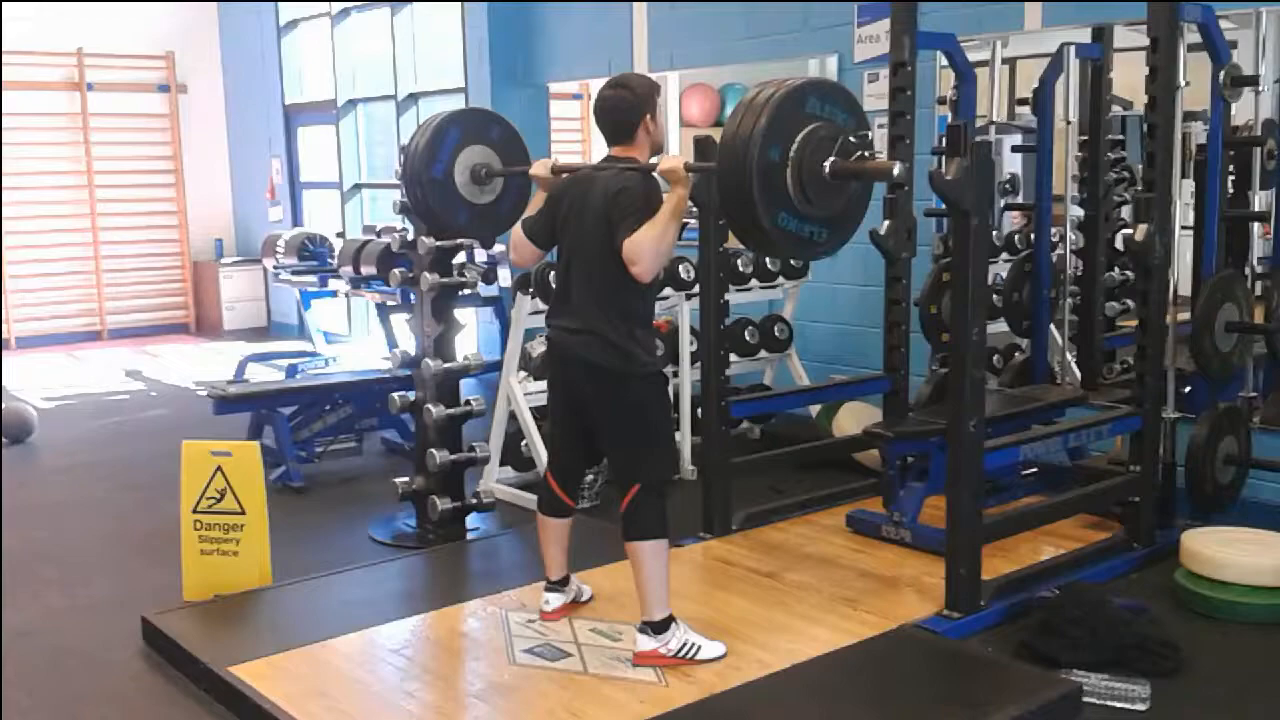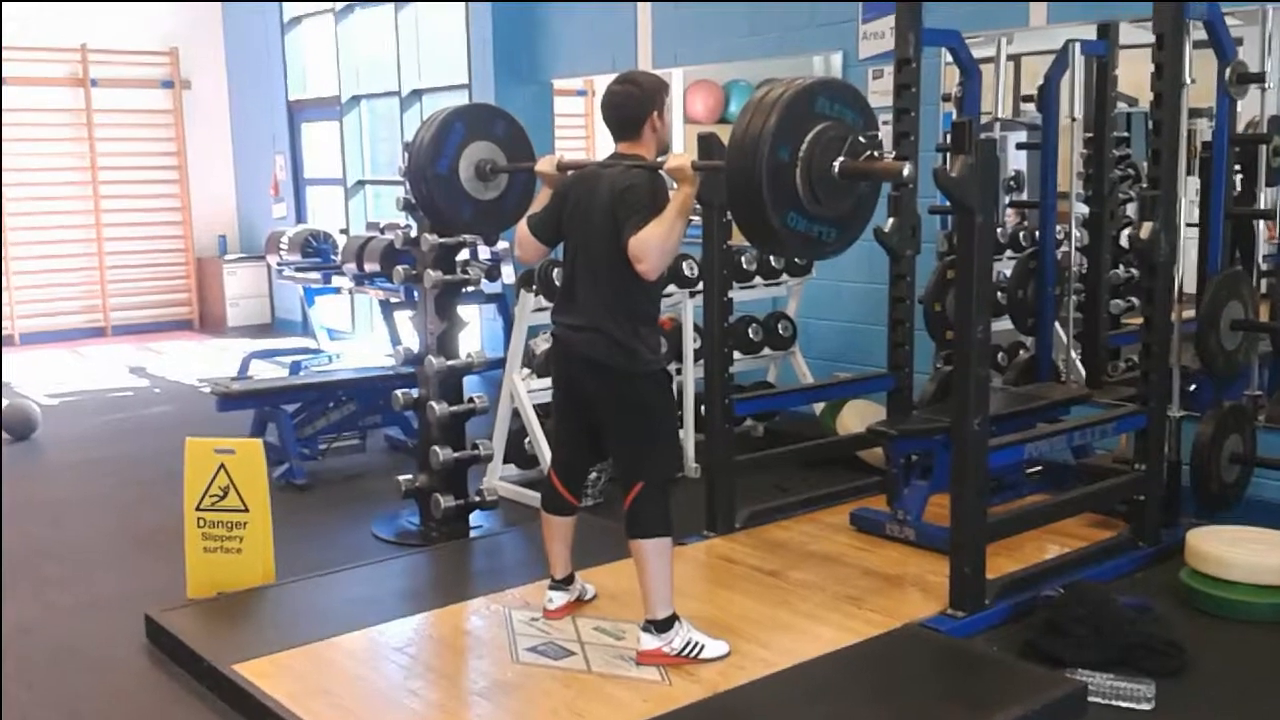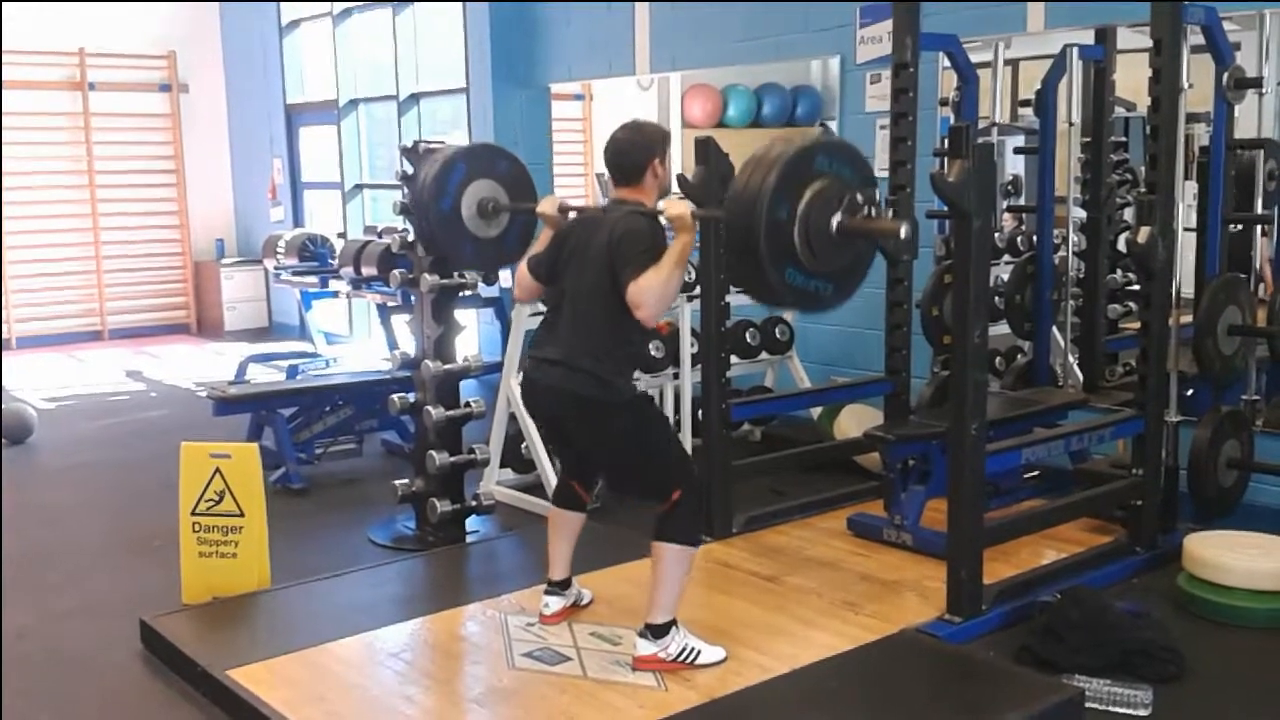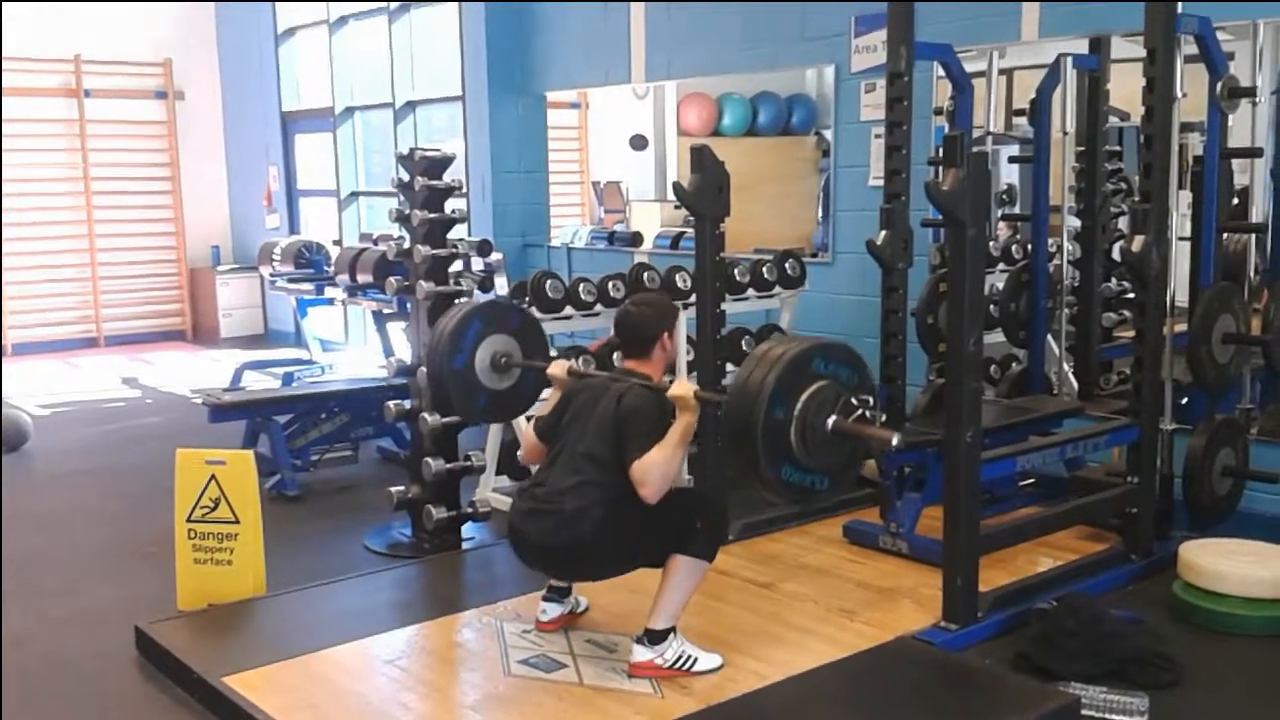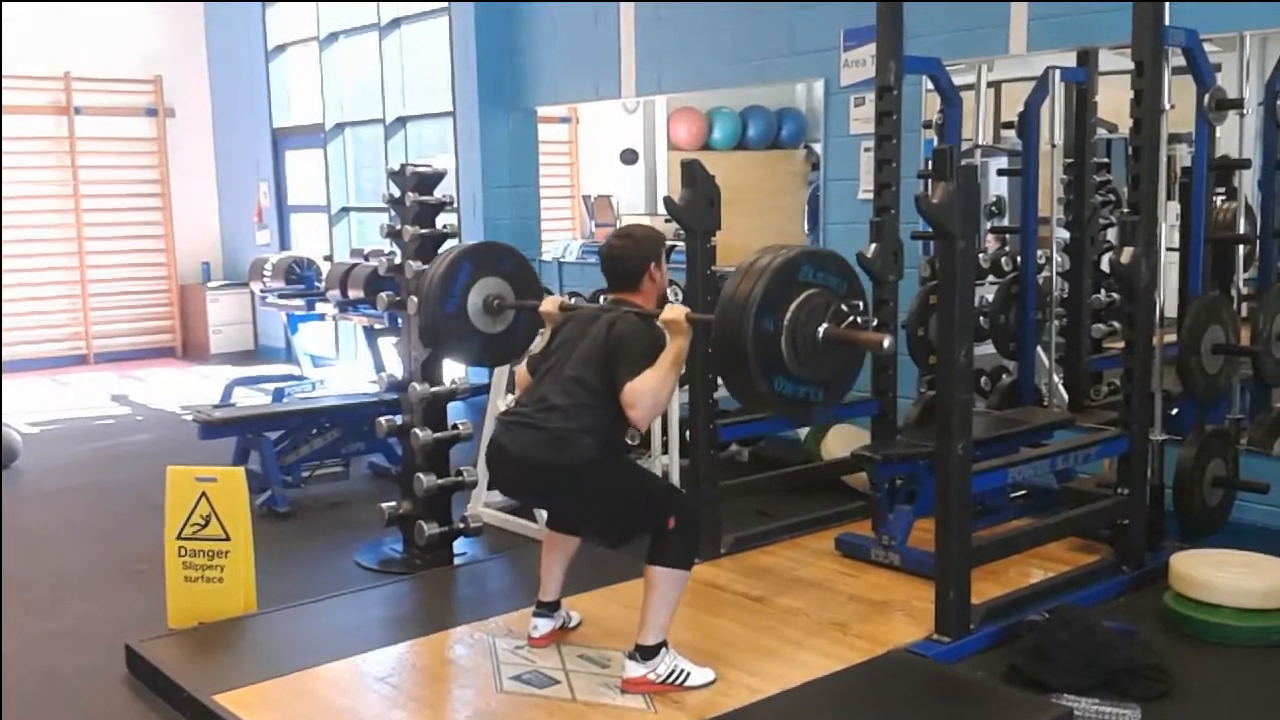
dt=1s
person 1, frame 1
left shoulder: (571, 186)
right shoulder: (635, 187)
left elbow: (519, 252)
right elbow: (642, 262)
left wrist: (540, 192)
right wrist: (678, 194)
left hip: (567, 351)
right hip: (619, 361)
left knee: (563, 468)
right knee: (644, 484)
left ankle: (557, 589)
right ankle: (658, 633)
person 1, frame 2
left shoulder: (578, 183)
right shoulder: (641, 184)
left elbow: (525, 249)
right elbow: (647, 260)
left wrist: (545, 188)
right wrist: (684, 193)
left hip: (572, 349)
right hip: (624, 359)
left knee: (567, 466)
right knee: (648, 482)
left ankle: (561, 586)
right ankle: (662, 631)
person 1, frame 3
left shoulder: (580, 224)
right shoulder: (638, 227)
left elbow: (523, 289)
right elbow: (646, 306)
left wrist: (547, 229)
right wrist: (683, 240)
left hip: (541, 380)
right hip: (593, 388)
left knee: (579, 473)
right knee: (683, 493)
left ankle: (557, 592)
right ankle: (659, 638)
person 1, frame 4
left shoulder: (585, 388)
right shoulder: (645, 401)
left elbow: (529, 452)
right elbow: (649, 487)
left wrist: (557, 391)
right wrist: (686, 417)
left hip: (524, 531)
right hip: (571, 541)
right knee: (703, 516)
left ankle: (555, 602)
right ankle: (655, 645)
person 1, frame 5
left shoulder: (578, 319)
right shoulder: (637, 329)
left elbow: (523, 385)
right elbow: (640, 409)
right wrist: (679, 342)
left hip: (505, 452)
right hip: (554, 458)
left knee: (573, 494)
right knee: (677, 519)
left ankle: (547, 616)
right ankle: (648, 661)
